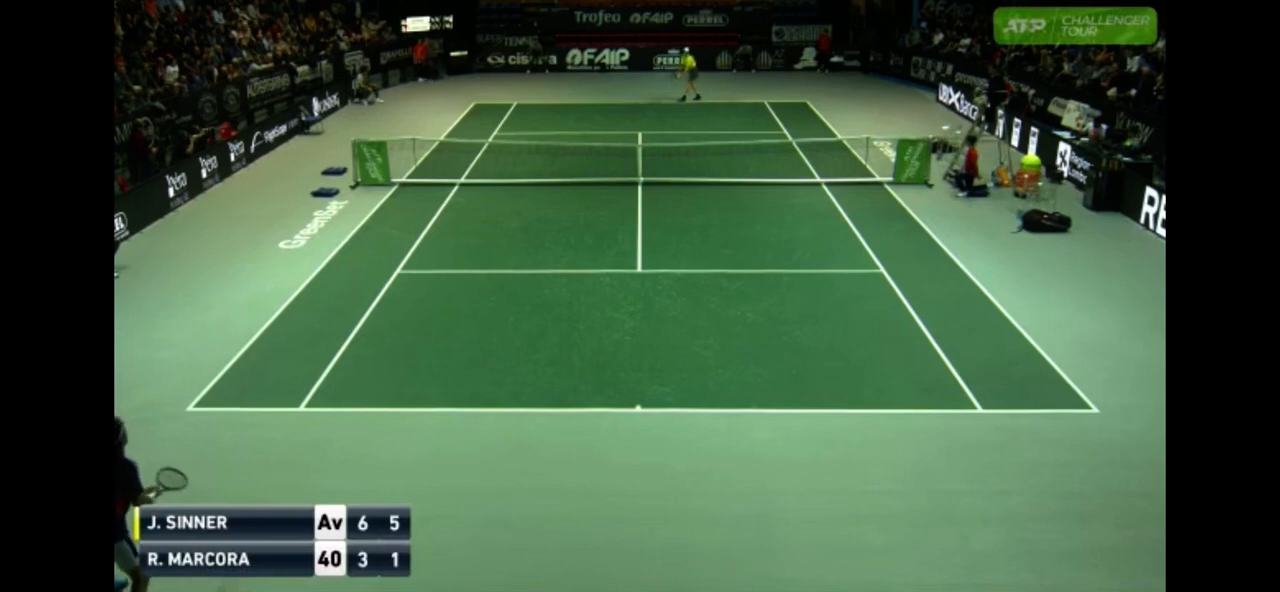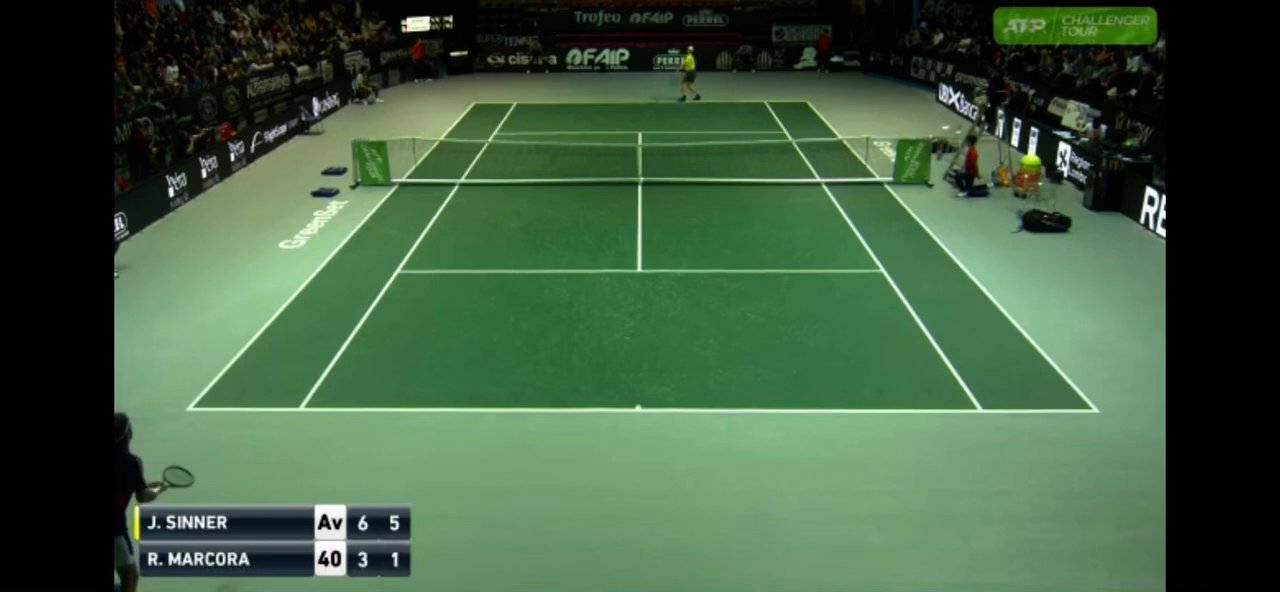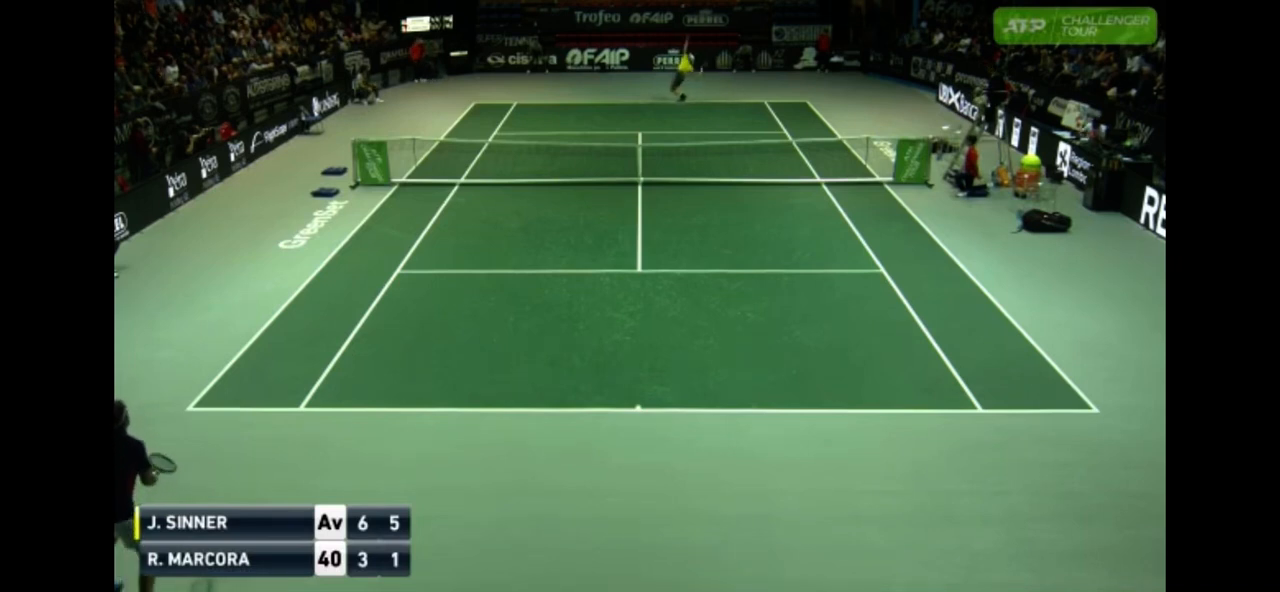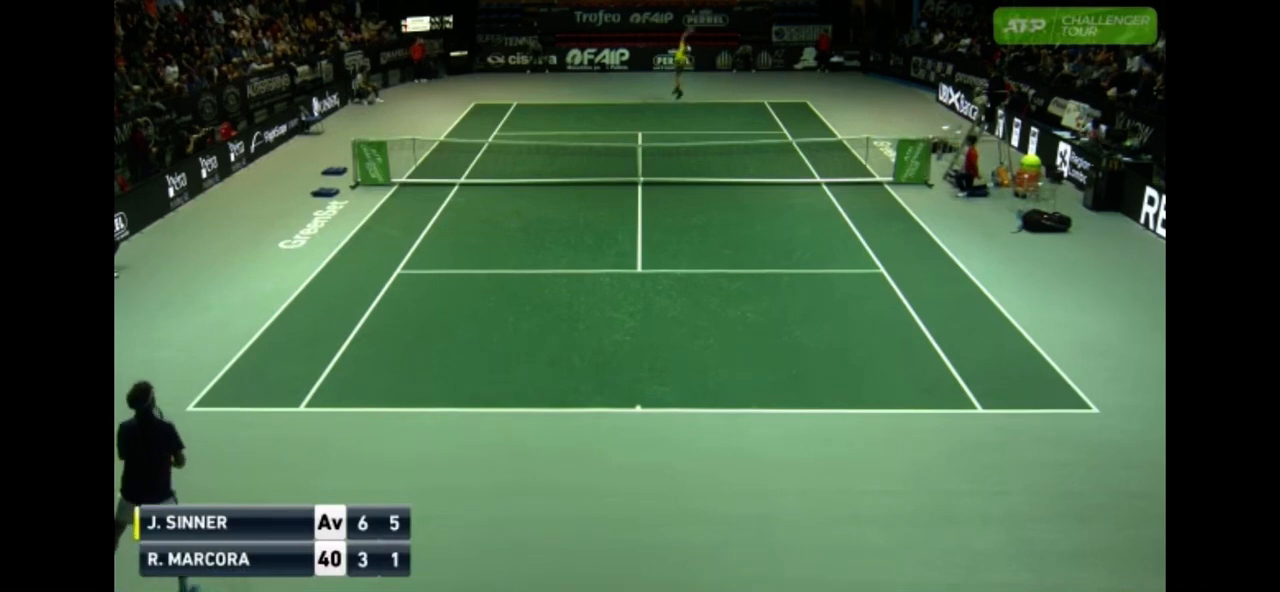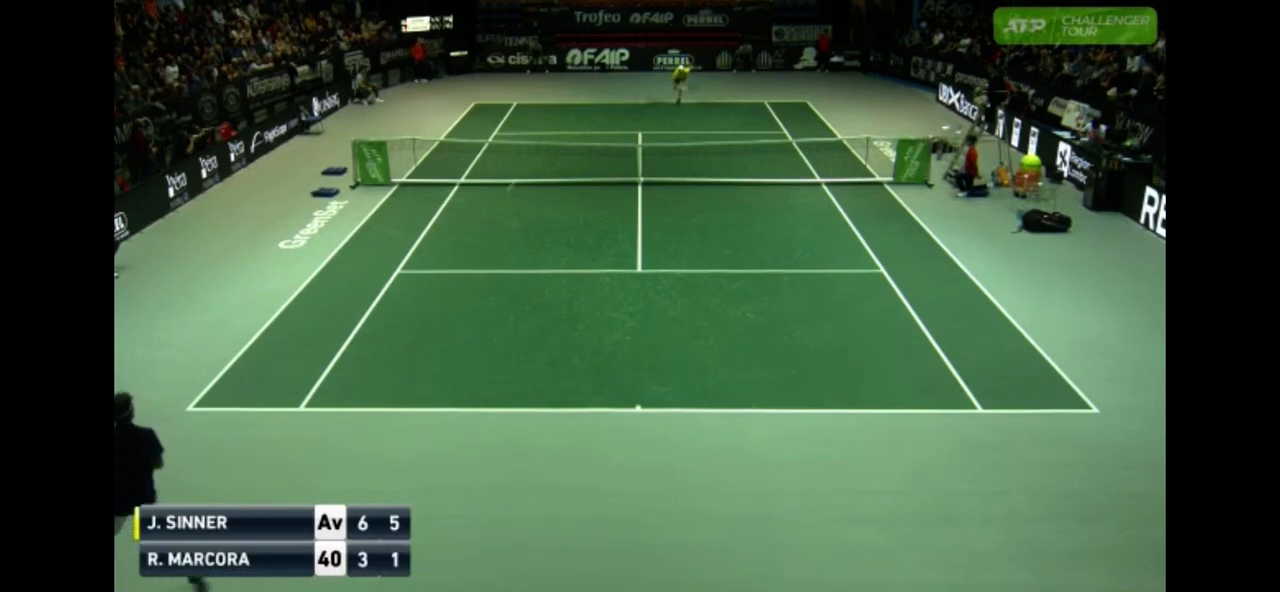
dt=0.5s
person 1, frame 1
right shoulder: (126, 466)
right elbow: (137, 501)
left wrist: (142, 492)
right wrist: (152, 496)
right hip: (116, 532)
right knee: (141, 576)
person 1, frame 2
right shoulder: (130, 461)
right elbow: (142, 497)
left wrist: (146, 486)
right wrist: (157, 491)
right hip: (115, 526)
right knee: (130, 575)
person 1, frame 3
right shoulder: (134, 445)
right elbow: (147, 479)
left wrist: (145, 471)
right wrist: (155, 475)
left hip: (113, 510)
right hip: (123, 511)
left knee: (112, 540)
person 1, frame 4
left shoulder: (125, 428)
right shoulder: (165, 428)
left elbow: (123, 456)
right elbow: (181, 462)
left hip: (131, 494)
right hip: (160, 495)
left knee: (116, 531)
person 1, frame 5
left shoulder: (114, 438)
right shoulder: (147, 435)
right elbow: (158, 464)
left hip: (118, 503)
right hip: (145, 499)
right ankle: (195, 576)
